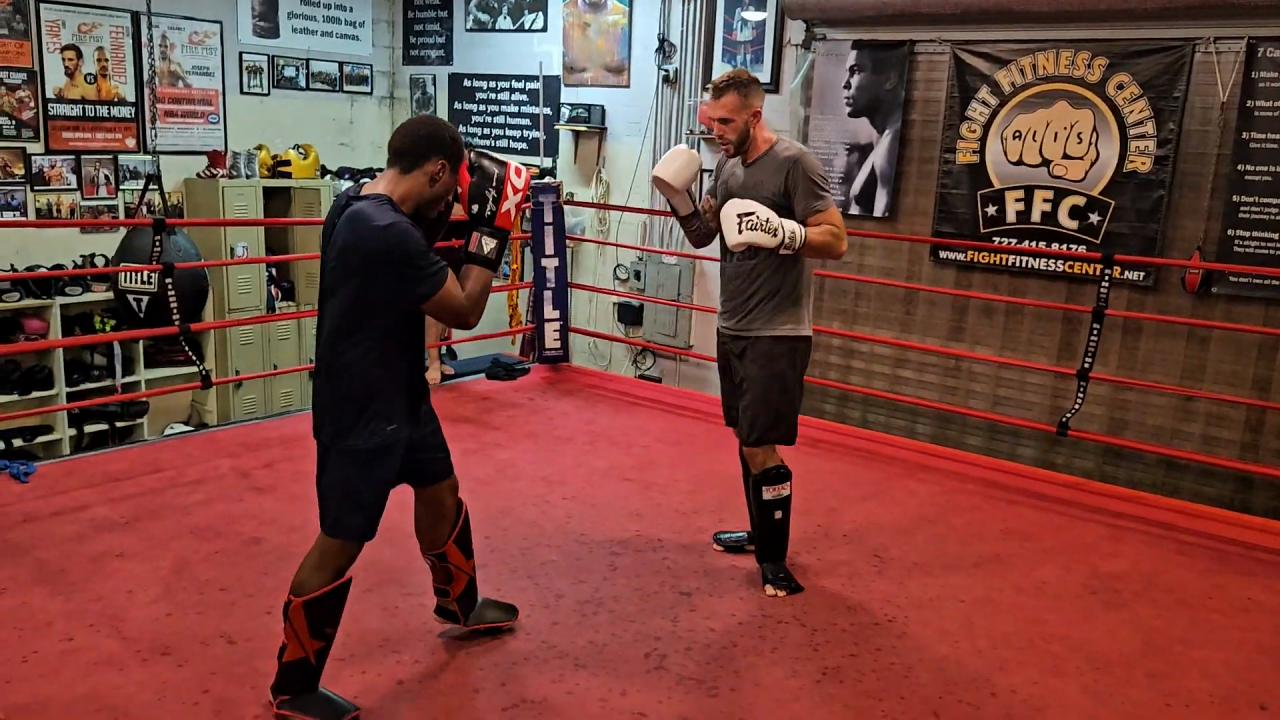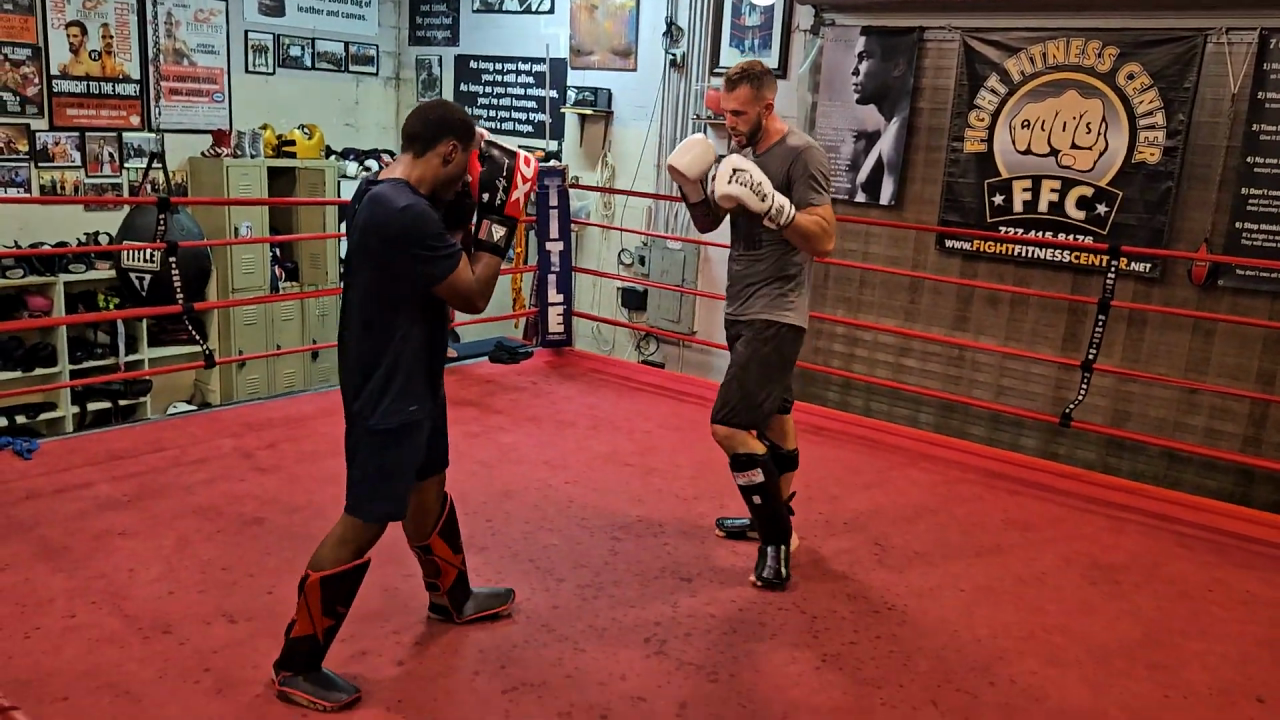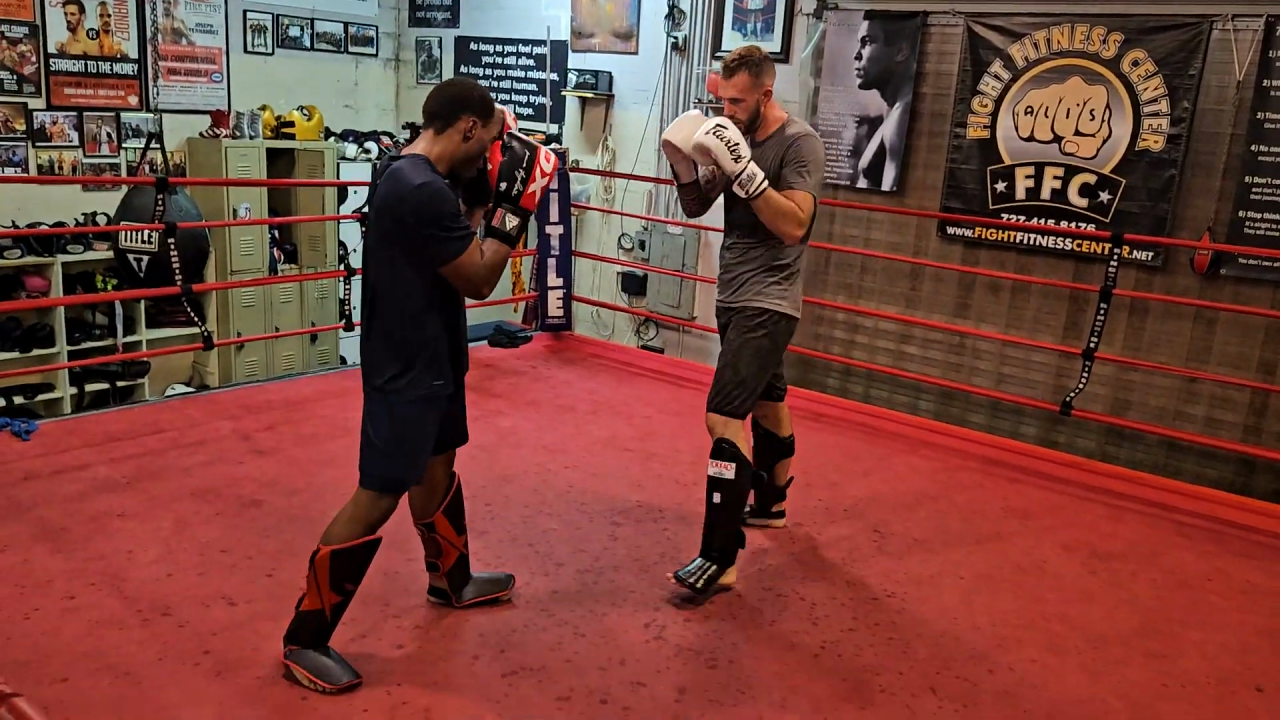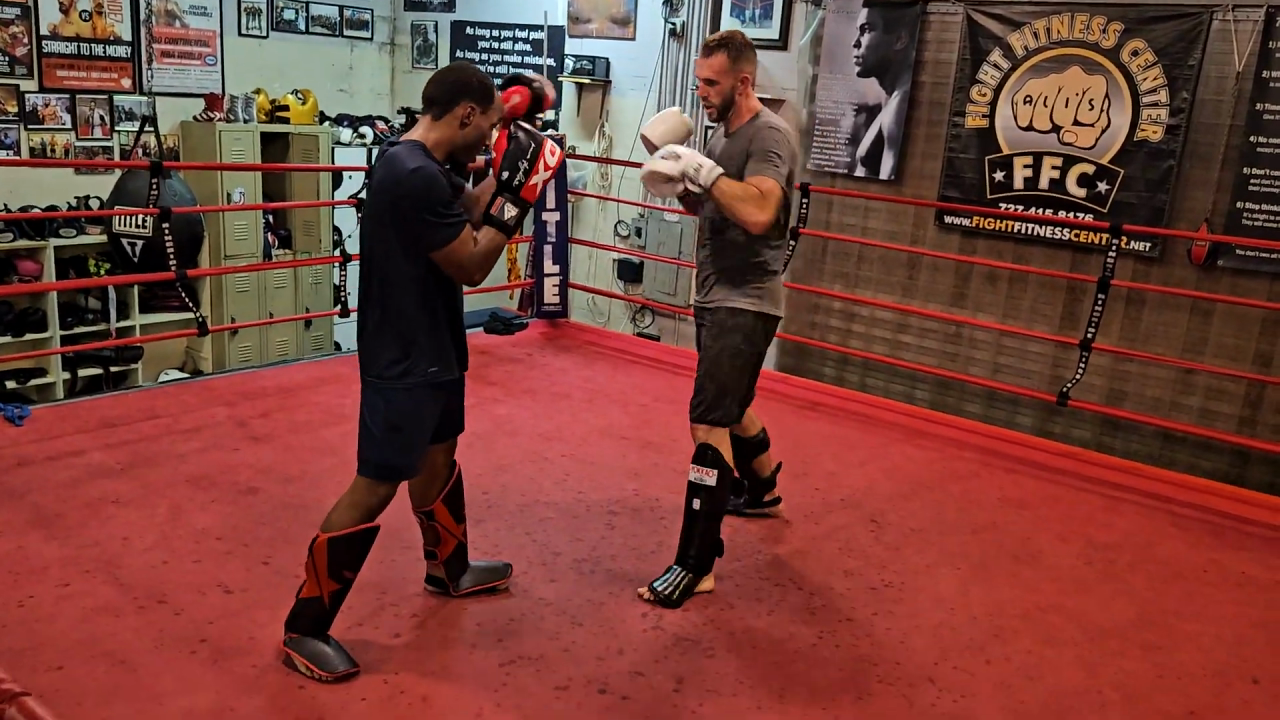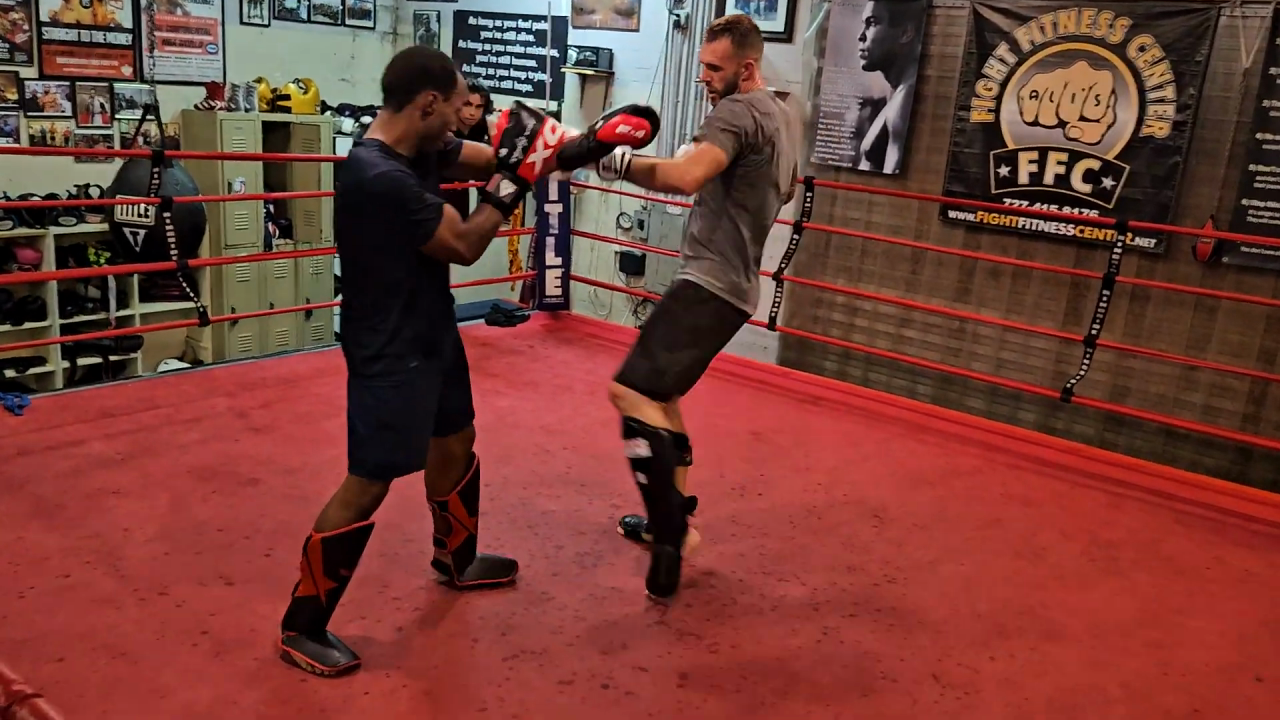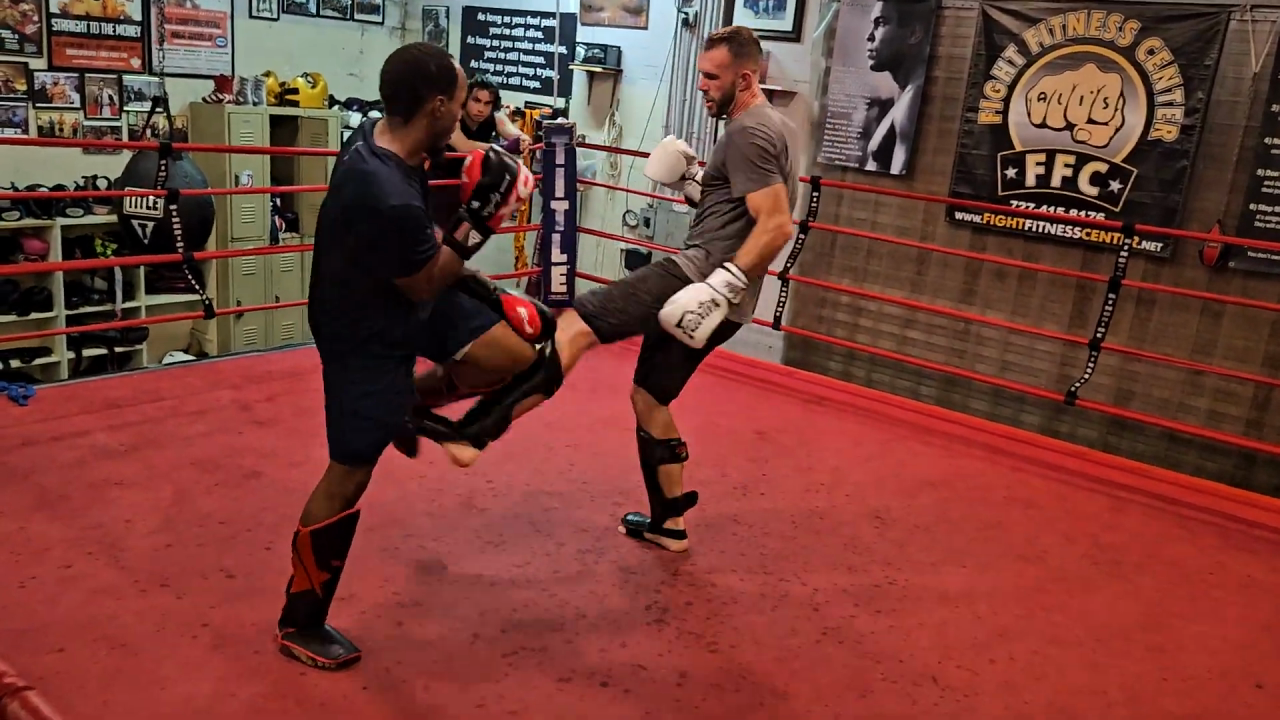
dt=0.2s
person 1, frame 1
left shoulder: (360, 204)
right shoulder: (386, 234)
right elbow: (464, 311)
left wrist: (440, 220)
right wrist: (491, 225)
left hip: (399, 393)
right hip: (362, 410)
left knee: (442, 490)
right knee: (341, 542)
left ankle: (459, 602)
person 1, frame 2
left shoulder: (384, 192)
right shoulder: (404, 214)
left elbow: (437, 252)
right elbow: (473, 294)
left wrist: (474, 203)
right wrist: (499, 214)
left hip: (413, 379)
right hip: (387, 391)
left knee: (429, 486)
right knee: (364, 522)
left ankle: (451, 596)
right ankle: (296, 664)
person 1, frame 3
left shoulder: (411, 171)
right shoulder: (421, 190)
left elbow: (462, 228)
right elbow: (479, 279)
left wrist: (488, 186)
right wrist: (516, 202)
left hip: (432, 354)
right hip: (407, 365)
left knee: (438, 465)
right knee: (378, 495)
left ankle: (451, 579)
right ankle: (306, 638)
person 1, frame 4
left shoulder: (417, 160)
right shoulder: (415, 176)
left elbow: (469, 215)
right elbow: (472, 265)
left wrist: (504, 178)
right wrist: (519, 192)
left hip: (431, 342)
right hip: (404, 354)
left knee: (438, 454)
right knee: (376, 485)
left ankle: (448, 568)
right ankle: (306, 626)
person 1, frame 5
left shoulder: (408, 146)
right shoulder: (377, 176)
left elbow: (493, 159)
right elbow: (464, 244)
left wrist: (594, 142)
right wrist: (513, 176)
left hip: (429, 334)
right hip: (389, 350)
left knee: (455, 445)
right knee: (370, 482)
left ankle: (457, 558)
right ankle: (303, 625)
person 1, frame 6
left shoulder: (387, 141)
right shoulder: (392, 201)
right elbow: (425, 280)
left wrist: (476, 237)
right wrist: (479, 220)
left hip: (412, 302)
right hip: (364, 332)
left knee: (515, 350)
right knee: (349, 473)
left ankle: (412, 400)
right ankle: (300, 623)
person 2, frame 1
left shoulder: (795, 163)
right shoulder: (728, 164)
left elbow: (836, 241)
right elbow: (702, 236)
left wrist: (778, 231)
right wrist: (679, 200)
left hip: (777, 333)
right hip: (732, 328)
left knee: (761, 448)
right knee: (745, 437)
left ankle: (773, 558)
right ankle: (763, 530)
person 2, frame 2
left shoulder: (802, 155)
right shoulder: (741, 153)
left elbow: (823, 240)
right elbow: (708, 223)
left wrist: (769, 202)
right wrist: (691, 187)
left hip: (774, 318)
right hip: (741, 312)
left knee: (730, 427)
right knee: (770, 418)
left ankle: (776, 538)
right ankle: (773, 516)
person 2, frame 3
left shoulder: (799, 143)
right shoulder: (735, 137)
left elbow: (793, 227)
right elbow: (695, 207)
left wrist: (743, 171)
right wrist: (684, 166)
left hip: (766, 303)
right hip: (734, 298)
left knee: (723, 419)
right knee: (766, 402)
left ankle: (720, 556)
right ankle: (771, 499)
person 2, frame 4
left shoulder: (770, 135)
right shoulder: (721, 132)
left elbow: (756, 214)
right elbow: (701, 204)
left wrist: (698, 169)
right wrist: (668, 168)
left hip: (745, 303)
right hip: (714, 297)
left knee: (708, 427)
right knee: (732, 405)
left ankle: (696, 563)
right ankle: (761, 489)
person 2, frame 5
left shoulder: (739, 111)
right shoulder: (777, 116)
left elbow: (686, 176)
right elbow: (784, 189)
left wrist: (620, 161)
left hip: (709, 284)
right hip: (724, 284)
left knee: (631, 393)
right knee: (656, 394)
left ankle: (671, 533)
right ankle: (670, 517)
person 2, frame 6
left shoulder: (750, 131)
right shoulder: (767, 126)
left elbow: (777, 225)
left wrist: (721, 284)
right wrist: (699, 181)
left hip: (698, 278)
right hip: (716, 291)
left knee: (574, 329)
right knee: (648, 398)
left ankle: (471, 431)
right ankle: (669, 520)
